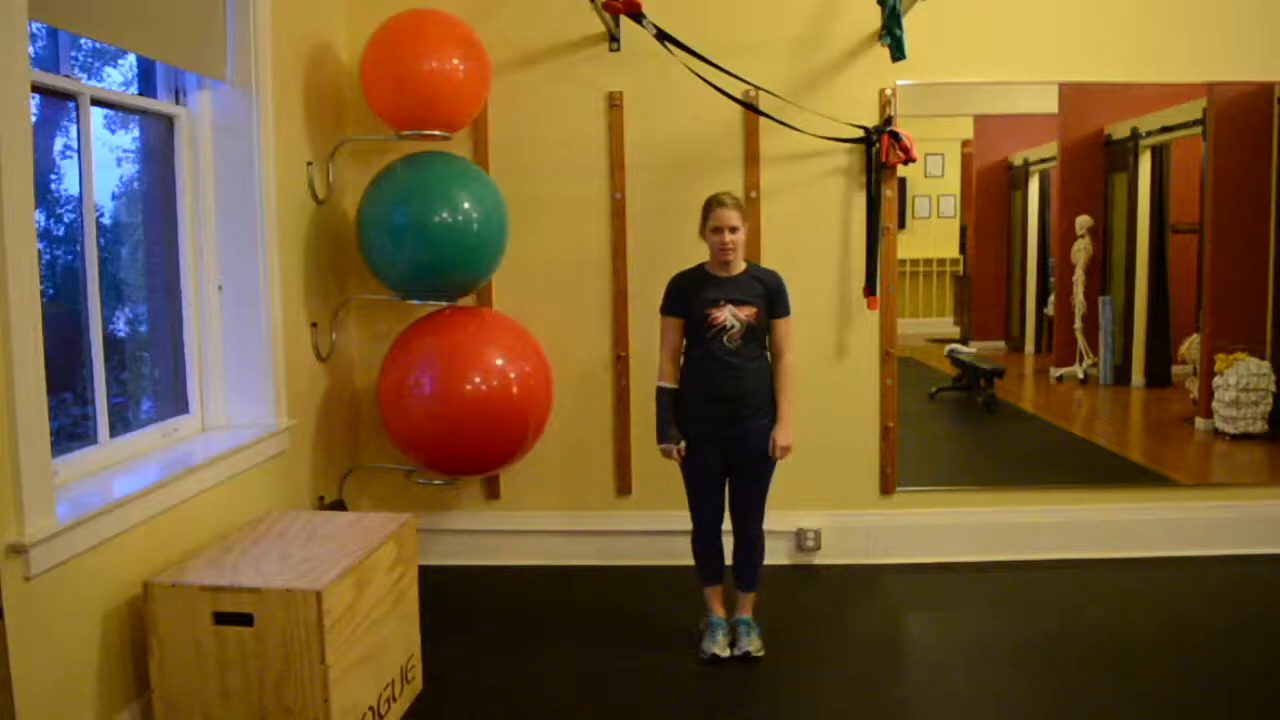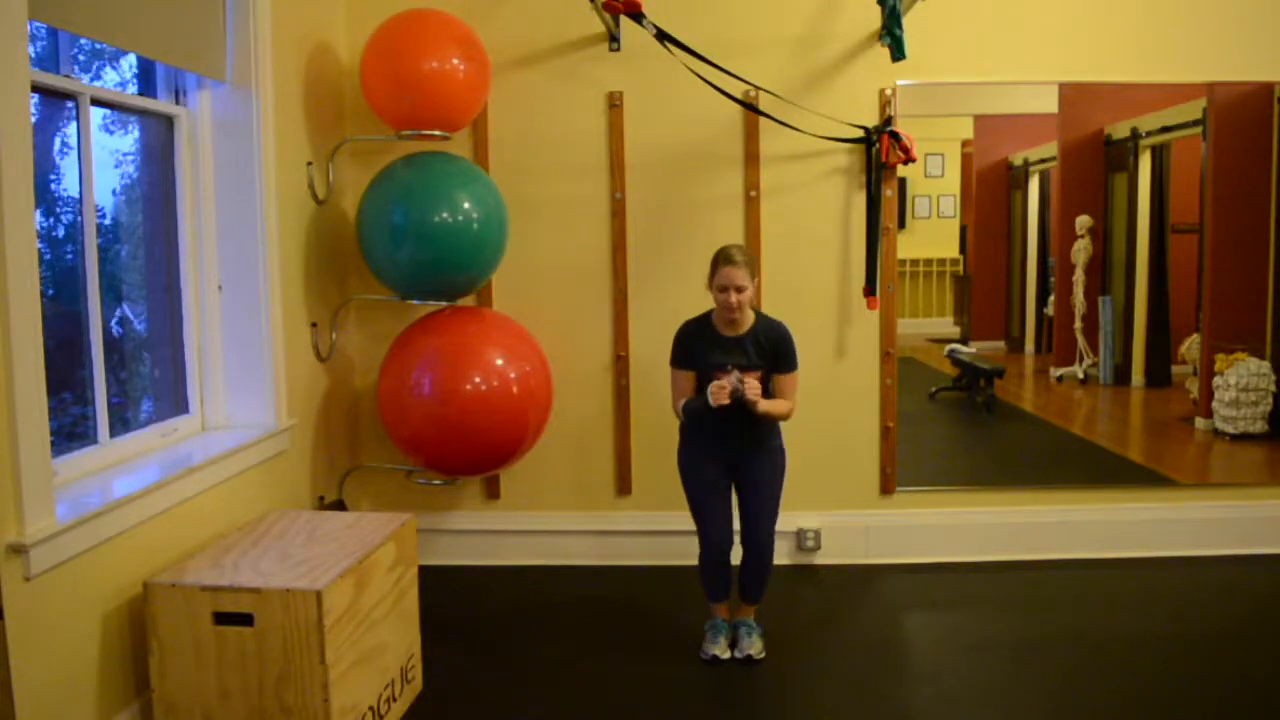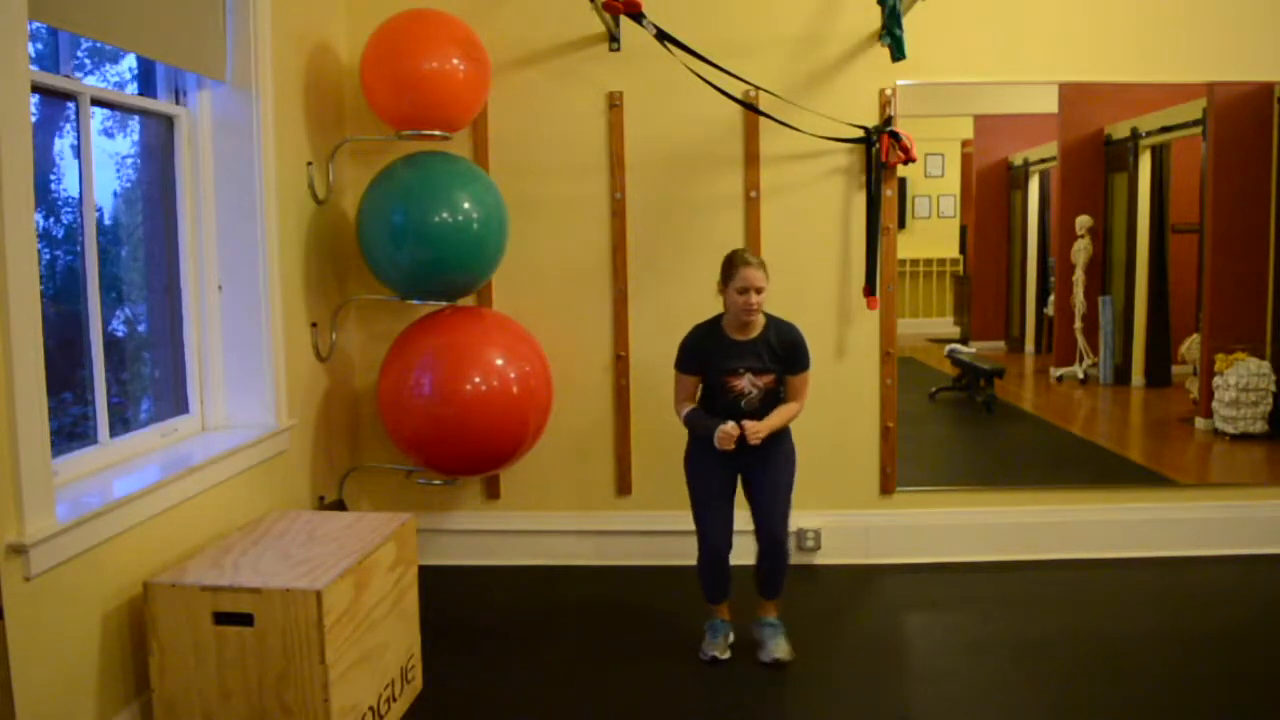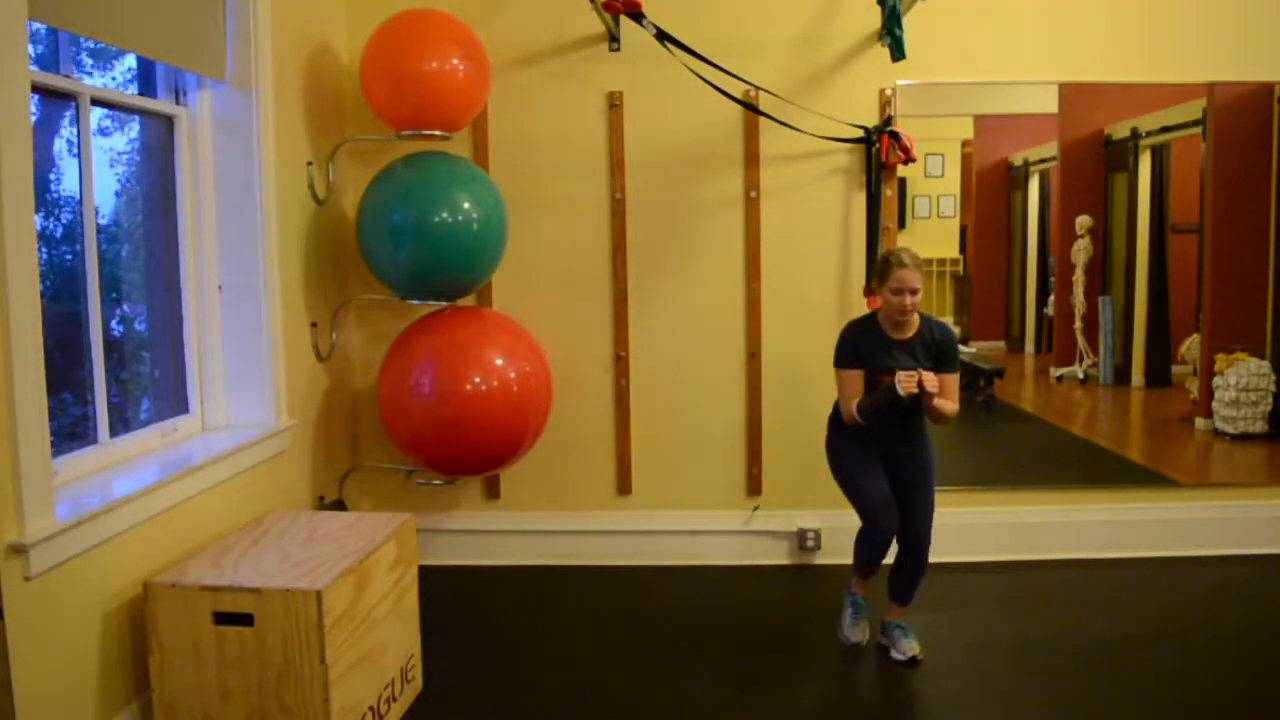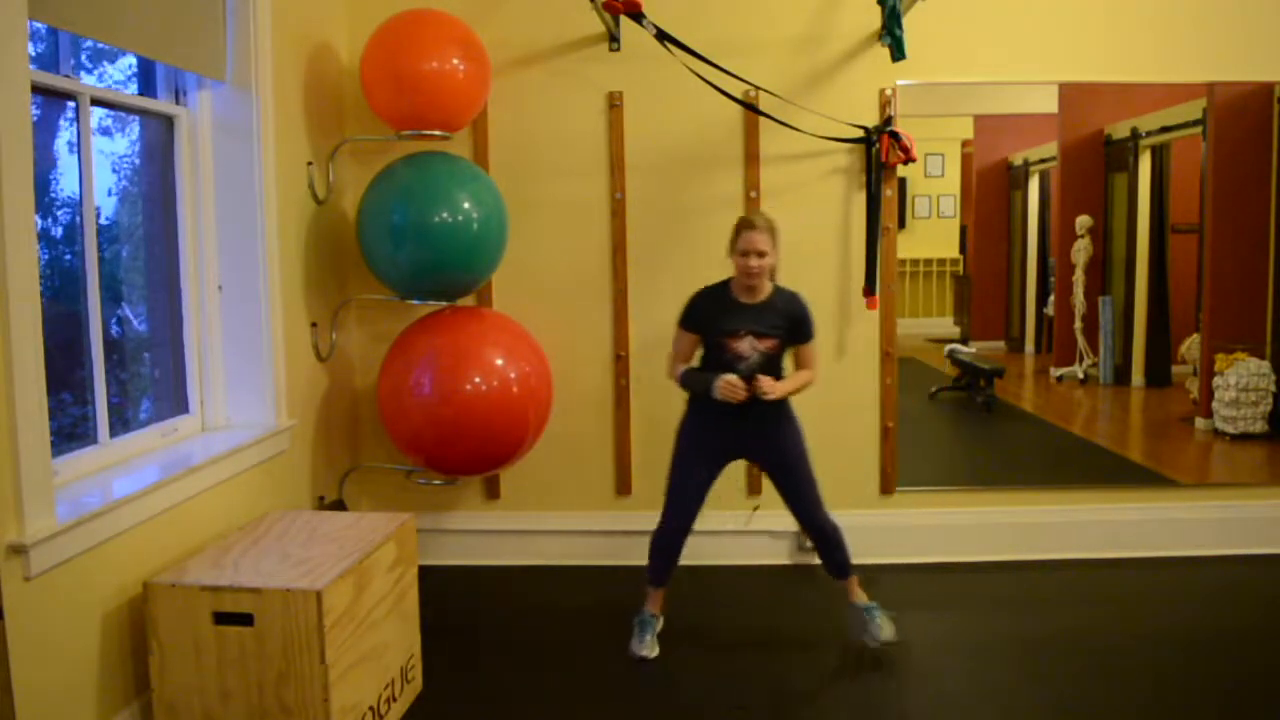
dt=1s
person 1, frame 1
left shoulder: (768, 283)
right shoulder: (684, 286)
left elbow: (782, 357)
right elbow: (669, 360)
left wrist: (784, 420)
right wrist: (667, 426)
left hip: (754, 422)
right hip: (700, 423)
left knee: (748, 521)
right knee: (706, 520)
left ankle: (745, 616)
right ankle: (714, 616)
person 1, frame 2
left shoulder: (775, 335)
right shoulder: (691, 335)
left elbow: (787, 406)
right elbow: (681, 406)
left wrist: (759, 403)
right wrist: (705, 402)
left hip: (759, 446)
right hip: (703, 448)
left knee: (760, 540)
right knee: (715, 540)
left ankle: (747, 619)
right ankle: (718, 620)
person 1, frame 3
left shoulder: (786, 338)
right shoulder: (699, 341)
left elbow: (795, 401)
right elbow: (684, 405)
left wrist: (766, 427)
right wrist: (713, 429)
left hip: (770, 446)
right hip: (710, 450)
left knee: (773, 536)
right knee: (715, 543)
left ankle: (768, 620)
right ankle: (719, 621)
person 1, frame 4
left shoulder: (940, 337)
right shoulder: (856, 336)
left elbow: (949, 413)
right elbow: (851, 412)
left wrist: (931, 397)
right wrist: (892, 393)
left hip: (909, 443)
right hip: (855, 441)
left knee: (917, 539)
right knee: (882, 519)
left ankle: (895, 623)
right ankle: (856, 594)
person 1, frame 5
left shoulder: (791, 307)
right shoulder: (706, 302)
left elbow: (807, 373)
right elbow: (677, 367)
left wrist: (781, 386)
right wrist: (711, 383)
left hip: (769, 422)
right hip: (708, 422)
left knee: (811, 514)
right knee: (676, 518)
left ankle: (859, 601)
right ankle: (650, 613)
